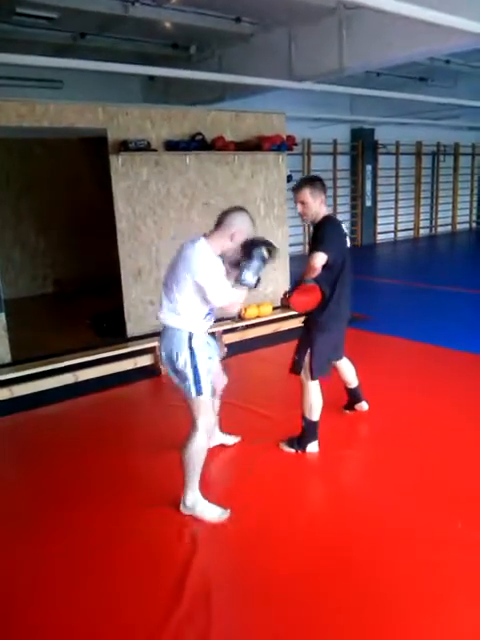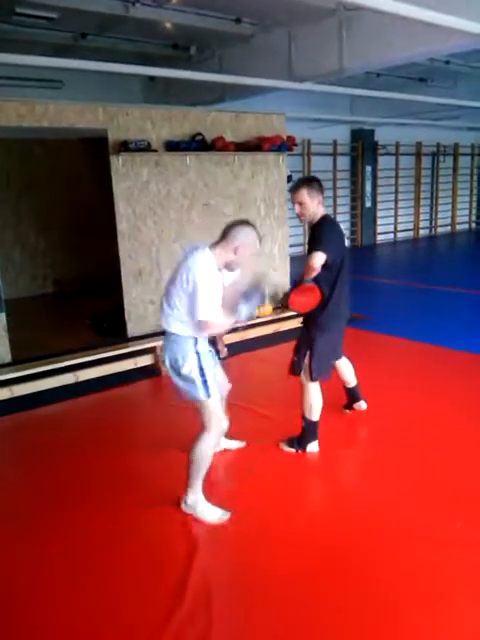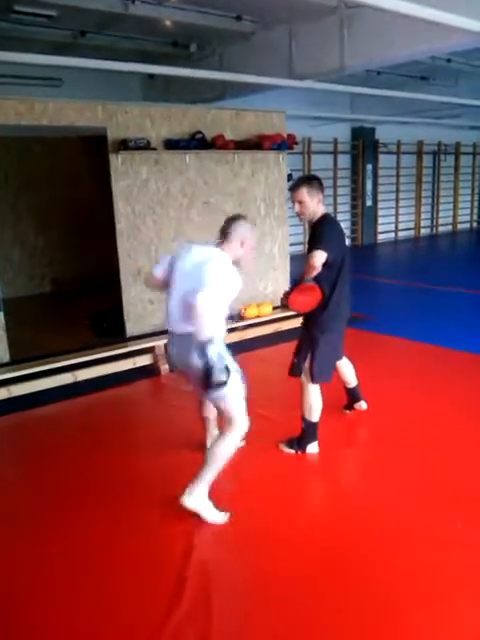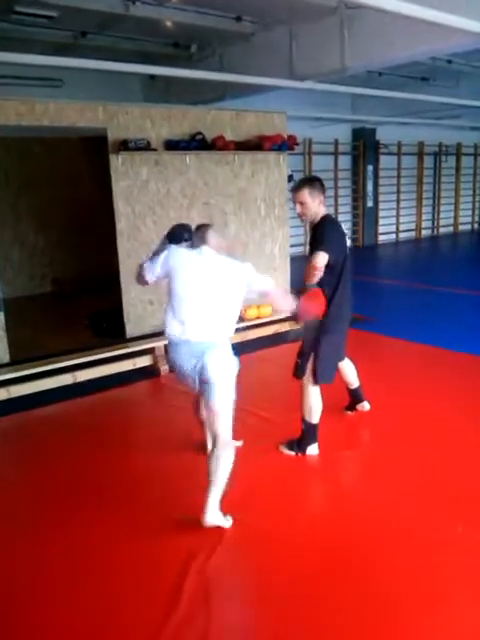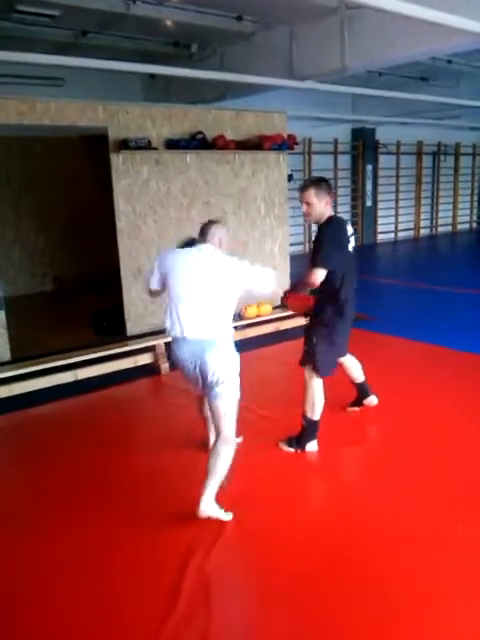
dt=0.1s
person 1, frame 1
left shoulder: (197, 246)
right shoulder: (204, 262)
left elbow: (220, 278)
right elbow: (232, 304)
left wrist: (242, 259)
right wrist: (251, 267)
left hip: (194, 336)
right hip: (184, 342)
left knee: (218, 382)
right knee: (204, 422)
left ankle: (212, 436)
right ankle: (191, 499)
person 1, frame 2
left shoulder: (202, 257)
right shoulder: (205, 273)
right elbow: (210, 325)
left wrist: (243, 280)
left hip: (190, 344)
right hip: (186, 349)
left knee: (221, 387)
right knee: (217, 424)
left ankle: (216, 442)
right ankle: (193, 498)
person 1, frame 3
left shoulder: (188, 252)
right shoulder: (226, 271)
left elbow: (157, 279)
right elbow: (200, 306)
right wrist: (212, 358)
left hip: (178, 343)
right hip: (204, 349)
left knee: (208, 392)
right knee: (238, 423)
left ankle: (213, 442)
right ankle: (197, 493)
person 1, frame 4
left shoulder: (175, 255)
right shoulder: (236, 268)
left elbow: (144, 276)
right elbow: (273, 292)
right wrist: (296, 305)
left hip: (180, 350)
right hip: (212, 354)
left knee: (207, 394)
right knee: (223, 433)
left ankle: (214, 445)
right ankle: (212, 509)
person 1, frame 5
left shoulder: (170, 258)
right shoulder: (233, 265)
left elbow: (154, 289)
right elbow: (270, 283)
left hip: (183, 349)
right hip: (217, 350)
left knee: (207, 390)
right knee: (228, 427)
left ankle: (215, 439)
right ankle: (208, 501)
person 2, frame 1
left shoulder: (327, 229)
right shoulder: (329, 226)
left elbow: (315, 263)
left wrist: (301, 284)
right wrist: (301, 290)
left hip: (325, 314)
right hip: (334, 309)
left knee: (307, 374)
right knee: (337, 357)
left ankle: (308, 439)
right ankle: (357, 400)
person 2, frame 2
left shoulder: (325, 229)
right shoulder: (326, 227)
left elbow: (314, 263)
left wrist: (300, 285)
left hip: (324, 314)
right hip: (333, 309)
left knee: (308, 375)
right knee: (335, 356)
left ankle: (308, 439)
right ankle: (356, 399)
person 2, frame 3
left shoulder: (325, 228)
right shoulder: (326, 225)
left elbow: (315, 261)
left wrist: (301, 283)
left hip: (324, 314)
right hip: (333, 308)
left knee: (308, 376)
right knee: (336, 356)
left ankle: (308, 441)
right ankle: (356, 399)
person 2, frame 4
left shoulder: (326, 229)
right shoulder: (328, 226)
left elbow: (318, 263)
left wrist: (305, 287)
right wrist: (310, 289)
left hip: (327, 315)
right hip: (335, 310)
left knee: (310, 378)
right knee: (337, 357)
left ankle: (308, 442)
right ankle: (359, 400)
person 2, frame 5
left shoulder: (328, 233)
right shoulder: (338, 225)
left elbow: (316, 277)
left wrist: (299, 287)
right wrist: (307, 284)
left hip: (329, 312)
right hip: (342, 307)
left knee: (312, 373)
right knee: (340, 354)
left ankle: (307, 438)
right ankle: (366, 394)
